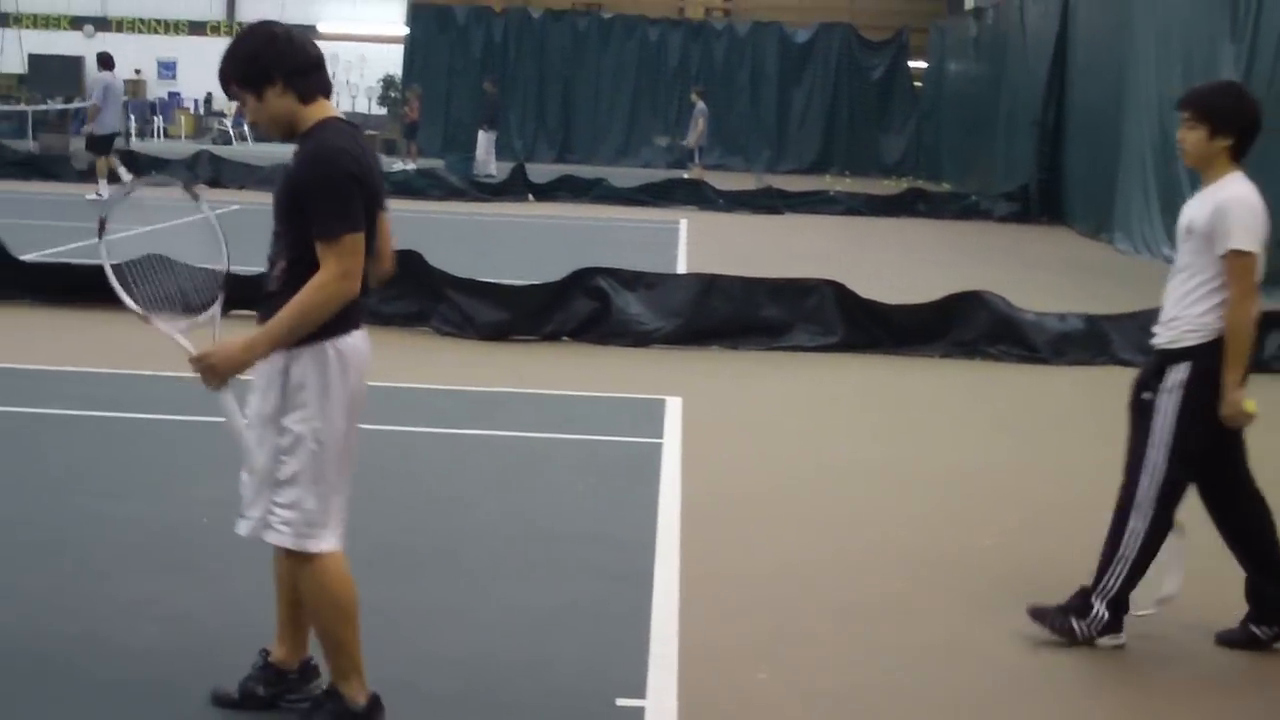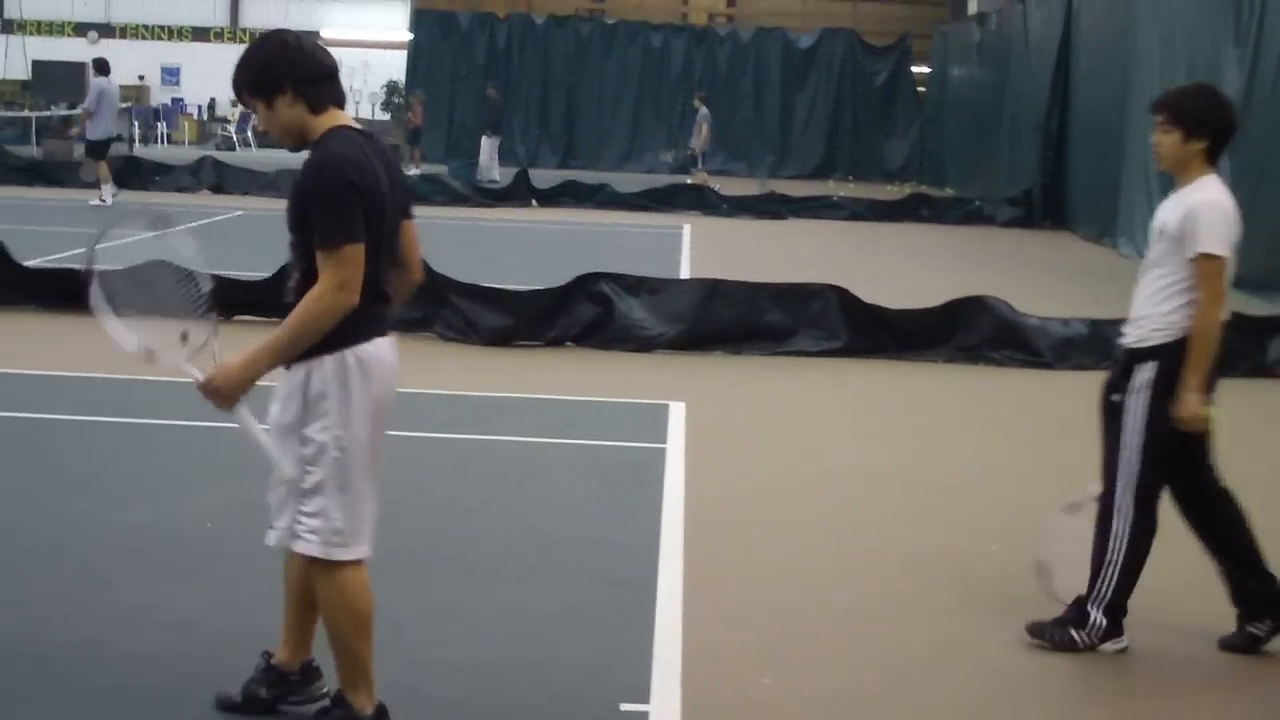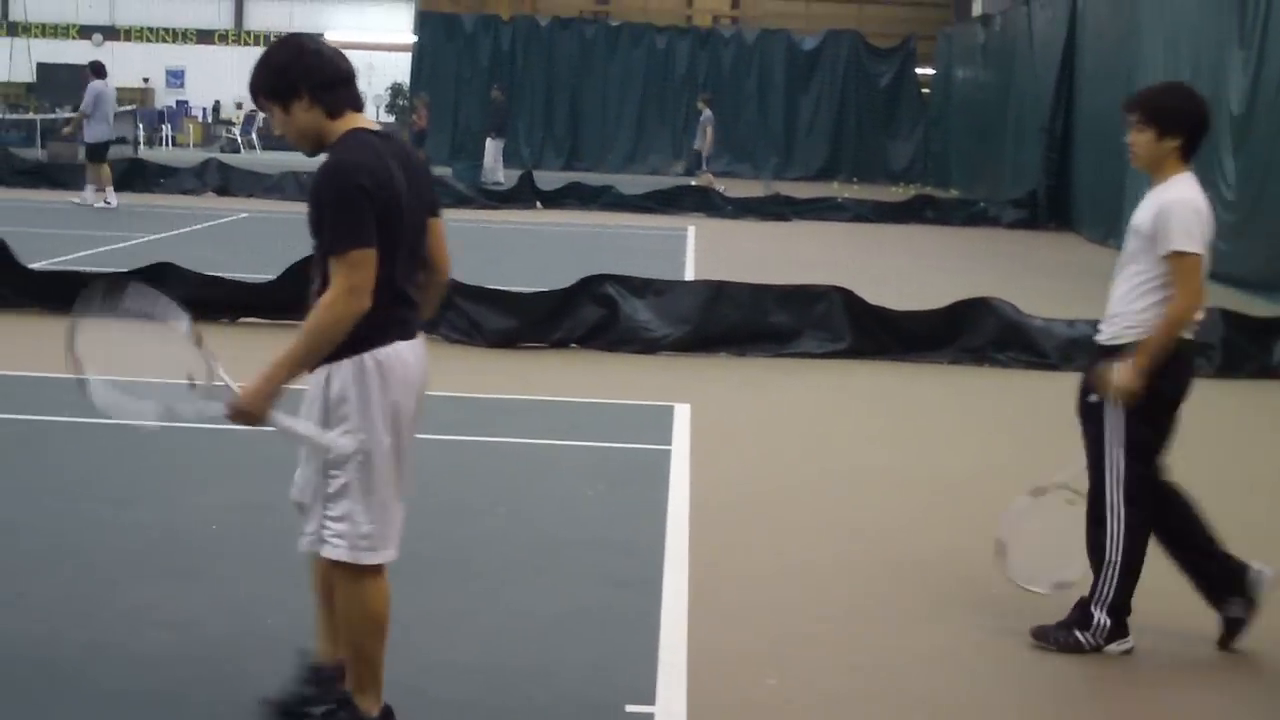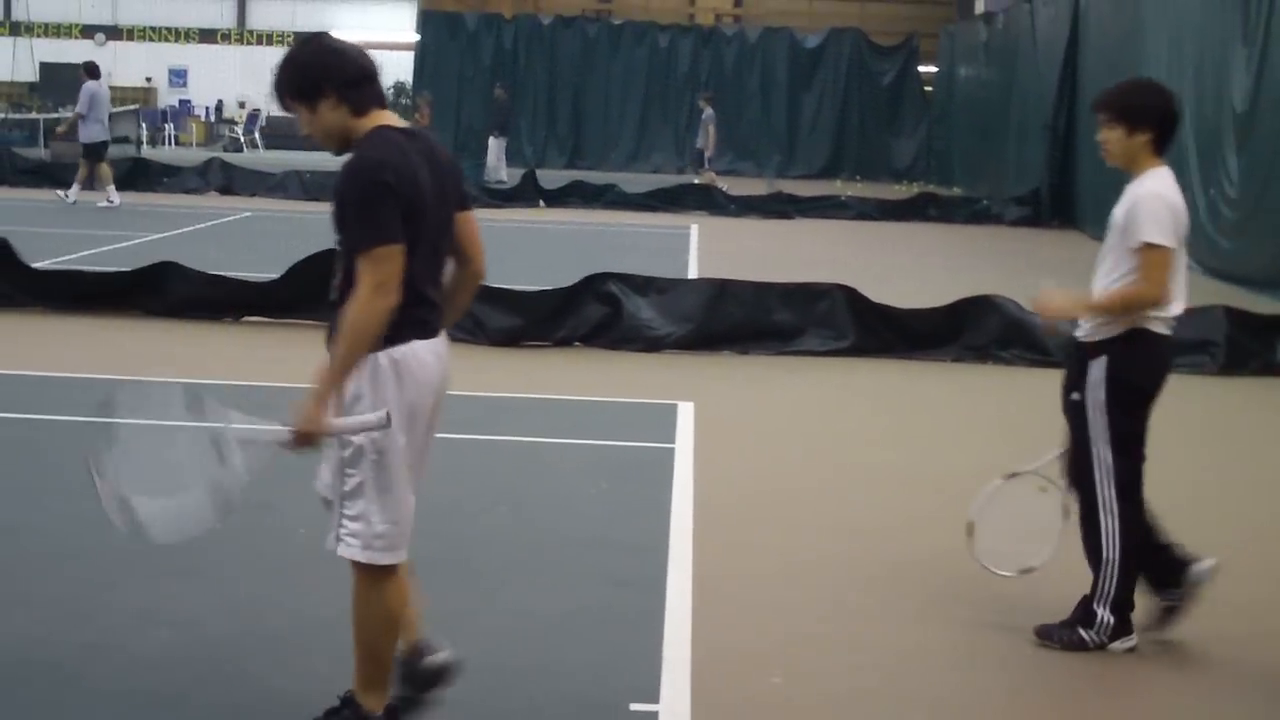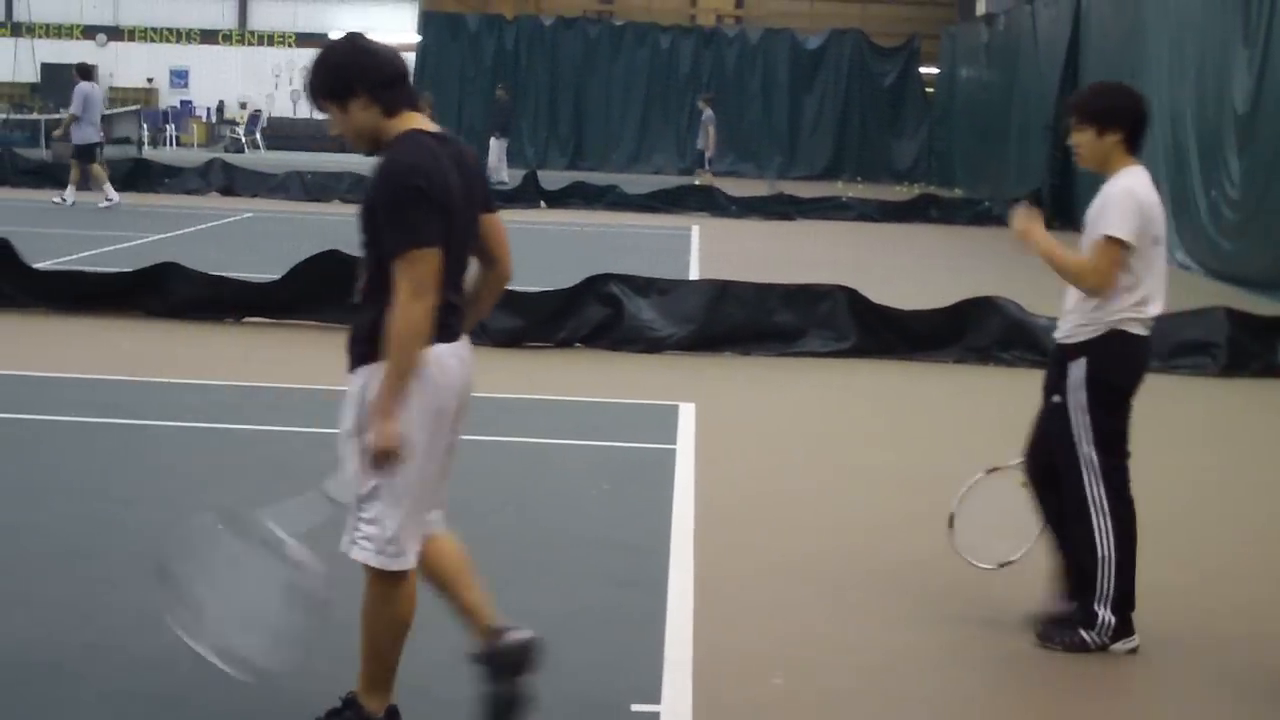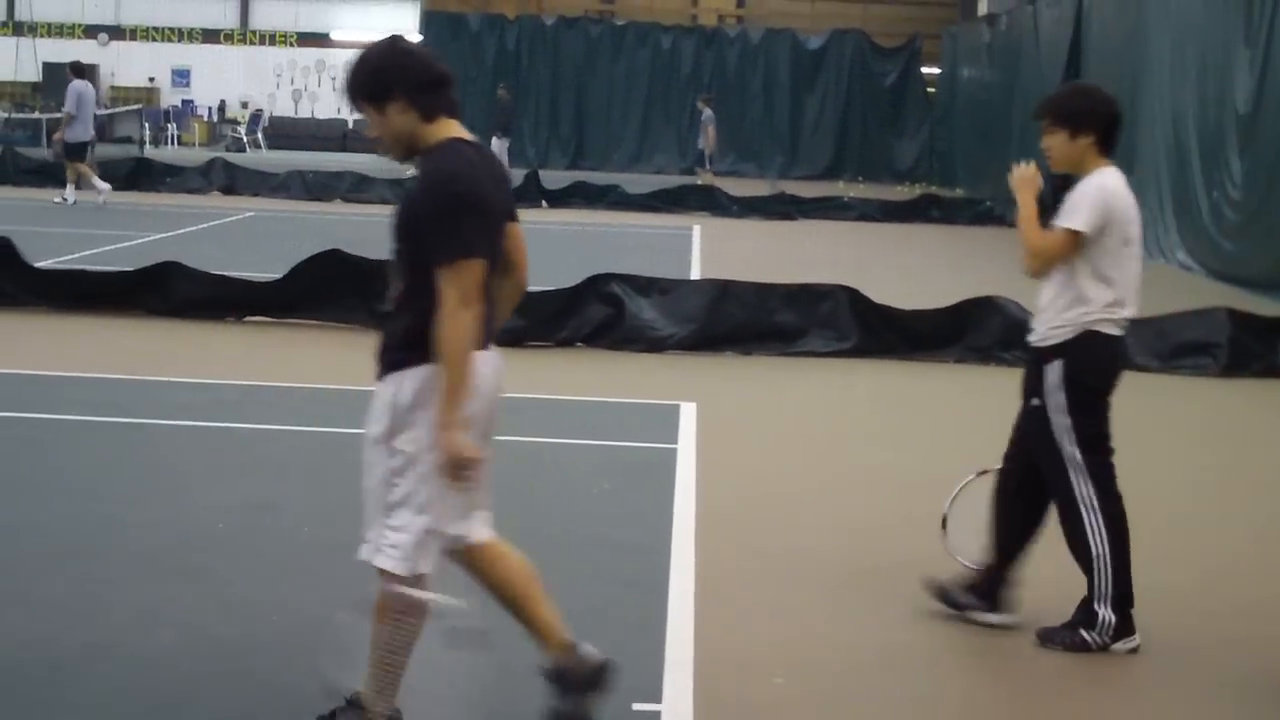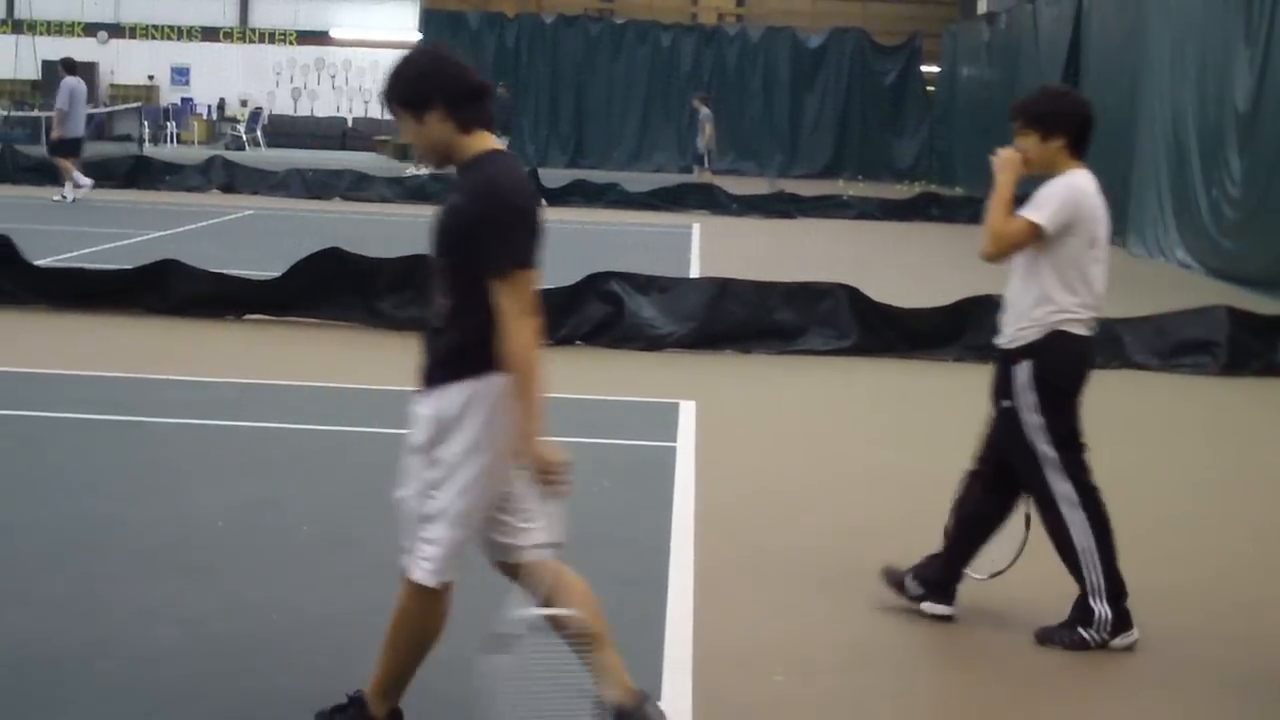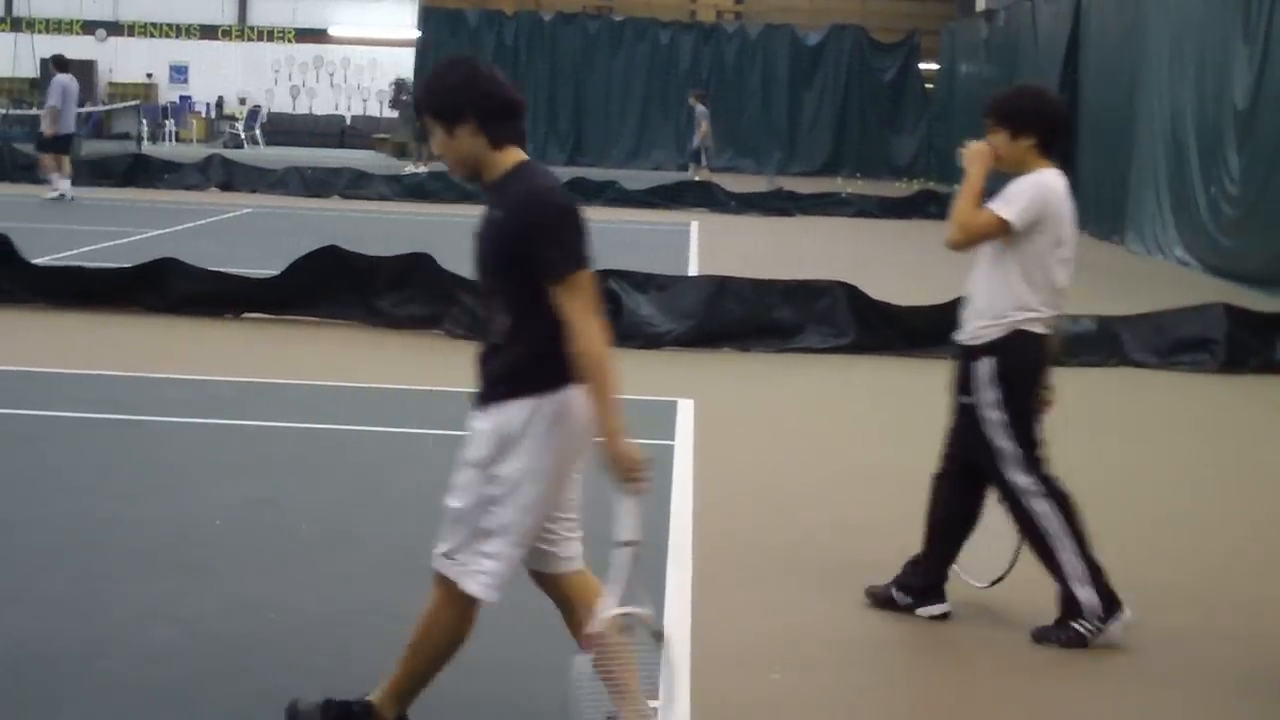
dt=0.1s
person 1, frame 1
left shoulder: (322, 160)
right shoulder: (349, 145)
left elbow: (341, 281)
right elbow: (381, 258)
left wrist: (246, 350)
left hip: (314, 358)
right hip: (323, 352)
left knee: (304, 532)
right knee: (286, 518)
right ankle: (289, 664)
person 1, frame 2
left shoulder: (329, 169)
right shoulder: (374, 154)
left elbow: (337, 292)
right elbow: (411, 269)
left wrist: (249, 367)
left hip: (336, 366)
right hip: (354, 355)
left knee: (332, 542)
right knee: (309, 525)
person 1, frame 3
left shoulder: (342, 174)
right shoulder: (402, 156)
left elbow: (349, 296)
right elbow: (438, 270)
left wrist: (269, 383)
left hip: (361, 369)
right hip: (400, 353)
left knee: (354, 545)
right knee: (335, 525)
right ankle: (332, 663)
person 1, frame 4
left shoulder: (368, 170)
right shoulder: (430, 153)
left elbow: (378, 293)
right elbow: (472, 264)
left wrist: (323, 395)
left hip: (381, 366)
right hip: (421, 351)
left knee: (373, 544)
right knee: (363, 523)
right ankle: (415, 655)
person 1, frame 5
left shoulder: (401, 173)
right shoulder: (456, 155)
left elbow: (413, 295)
right elbow: (497, 266)
left wrist: (389, 412)
left hip: (404, 370)
right hip: (443, 357)
left knee: (385, 547)
right knee: (412, 525)
right ankle: (500, 638)
person 1, frame 6
left shoulder: (443, 182)
right shoulder: (479, 163)
left elbow: (461, 307)
right elbow: (514, 275)
left wrist: (450, 425)
left hip: (429, 380)
right hip: (464, 370)
left knee: (402, 555)
right knee: (463, 534)
right ankle: (571, 658)
person 1, frame 7
left shoulder: (485, 192)
right shoulder: (490, 178)
left elbow: (514, 318)
left wrist: (527, 434)
left hip: (469, 395)
right hip: (484, 388)
left knee: (431, 562)
right knee: (523, 551)
person 1, frame 8
left shoulder: (537, 204)
right shoulder: (520, 192)
left elbow: (583, 318)
left wrist: (613, 432)
left hip: (529, 409)
right hip: (527, 402)
left knee: (461, 570)
right knee: (557, 563)
person 2, frame 1
right shoulder: (1209, 197)
left wrist: (1233, 385)
left hip: (1195, 365)
right hip: (1186, 359)
left knee: (1148, 491)
right knee: (1229, 492)
left ankle: (1099, 612)
person 2, frame 2
left shoulder: (1207, 205)
right shoulder: (1184, 199)
left elbow: (1211, 308)
left wrist: (1191, 389)
left hip: (1163, 366)
right hip: (1155, 360)
left knee: (1129, 493)
right knee: (1196, 489)
left ankle: (1098, 621)
person 2, frame 3
left shoulder: (1181, 204)
right shoulder: (1164, 196)
left elbow: (1183, 302)
left wrist: (1132, 369)
left hip: (1143, 362)
right hip: (1133, 356)
left knee: (1117, 494)
right knee: (1140, 488)
left ankle: (1102, 622)
right ankle: (1232, 586)
person 2, frame 4
left shoulder: (1152, 196)
right shoulder: (1145, 190)
left elbow: (1148, 294)
left wrist: (1073, 306)
left hip: (1120, 355)
right hip: (1117, 352)
left knee: (1106, 487)
right knee: (1099, 477)
left ankle: (1106, 620)
right ankle: (1174, 570)
person 2, frame 5
left shoulder: (1125, 193)
right shoulder: (1125, 189)
left elbow: (1093, 280)
left wrist: (1037, 237)
left hip: (1098, 354)
right hip: (1095, 352)
left knee: (1096, 487)
right knee: (1049, 468)
left ankle: (1108, 620)
right ankle: (1089, 594)
person 2, frame 6
left shoulder: (1097, 190)
right shoulder: (1102, 190)
left elbow: (1039, 261)
left wrist: (1024, 197)
left hip: (1073, 356)
right hip: (1073, 352)
left knee: (1084, 487)
right knee: (1024, 475)
left ankle: (1110, 619)
right ankle: (987, 590)
person 2, frame 7
left shoulder: (1065, 191)
right shoulder: (1074, 191)
left elbow: (994, 246)
left wrist: (1003, 182)
left hip: (1041, 356)
right hip: (1045, 352)
left knee: (1061, 486)
right knee: (994, 475)
left ankle: (1106, 616)
right ankle: (936, 580)
person 2, frame 8
left shoulder: (1034, 189)
right shoulder: (1046, 191)
left elbow: (957, 236)
left wrist: (974, 173)
right wrist: (1040, 371)
left hip: (998, 355)
right hip: (1016, 350)
left knee: (1023, 480)
right knee: (960, 470)
left ankle: (1093, 602)
right ankle: (922, 585)
